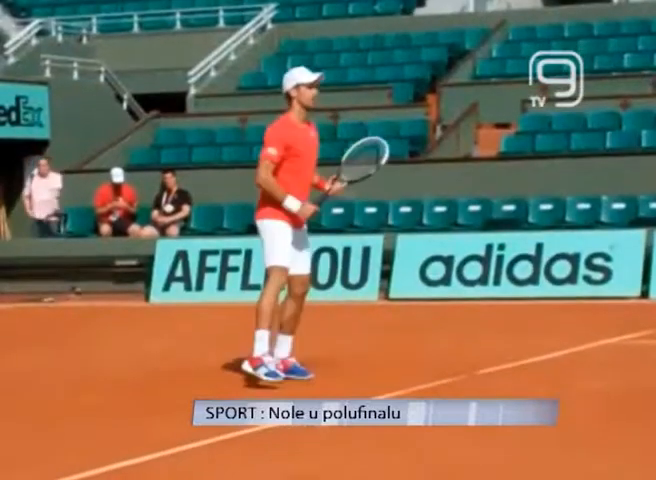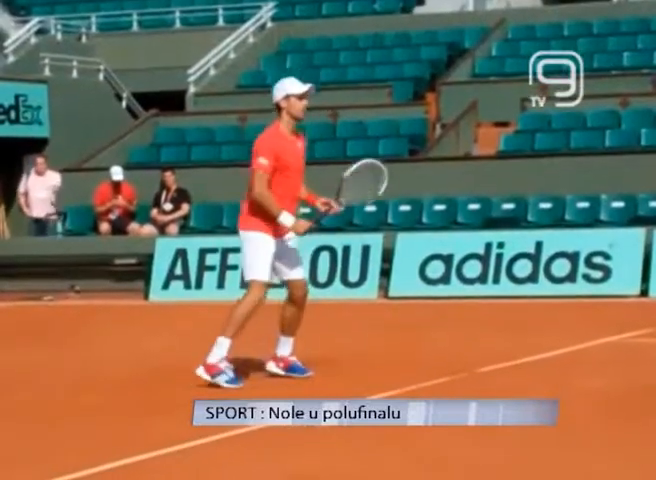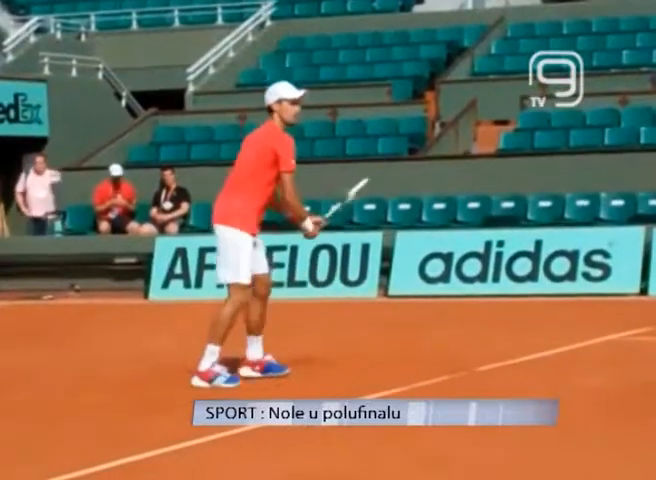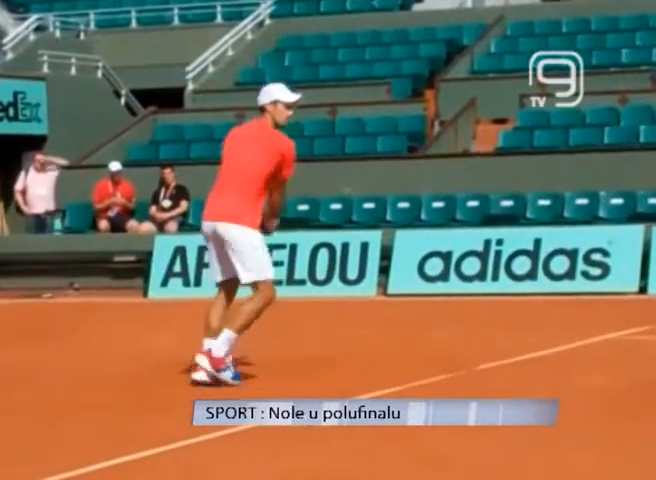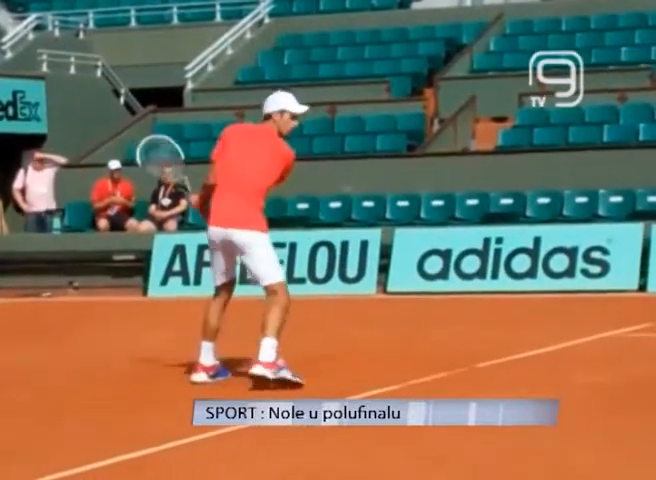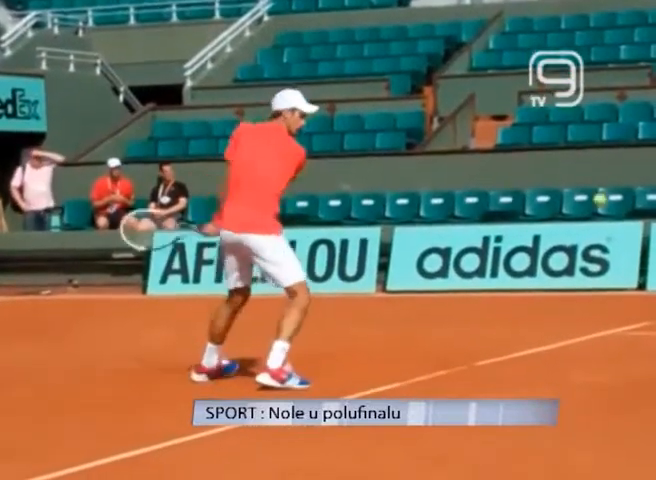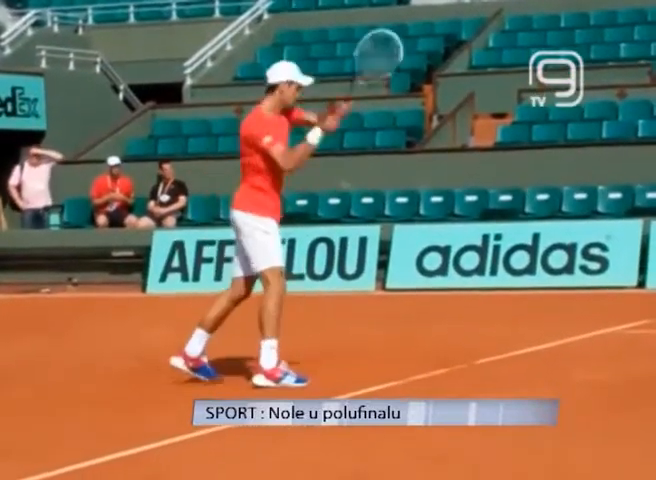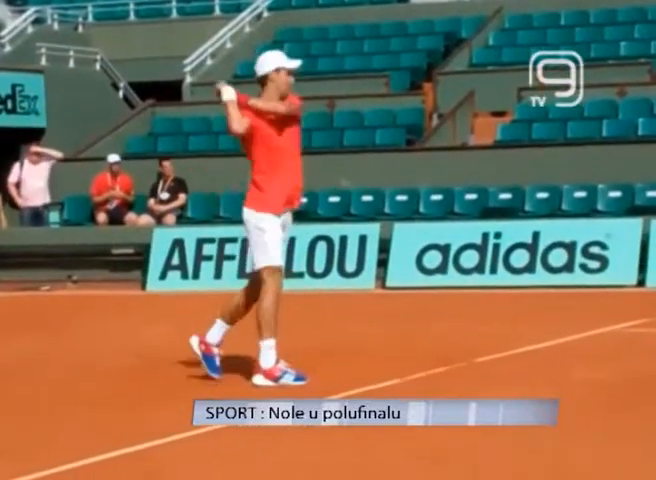
dt=0.2s
person 1, frame 1
left shoulder: (311, 129)
right shoulder: (279, 129)
right elbow: (263, 178)
left wrist: (324, 184)
right wrist: (293, 205)
left hip: (295, 221)
right hip: (274, 216)
left knee: (300, 289)
right knee: (276, 279)
left ankle: (282, 357)
right ankle: (259, 356)
person 1, frame 2
left shoulder: (298, 140)
right shoulder: (269, 141)
right elbow: (258, 191)
left wrist: (314, 200)
right wrist: (288, 220)
left hip: (281, 231)
right hip: (258, 227)
left knee: (299, 292)
right knee: (256, 293)
left ankle: (282, 357)
right ankle: (215, 361)
person 1, frame 3
left shoulder: (259, 138)
right shoulder: (282, 141)
right elbow: (288, 195)
left wrist: (302, 217)
right wrist: (306, 222)
left hip: (245, 223)
right hip: (234, 222)
left knee: (262, 288)
right knee: (240, 296)
left ankle: (254, 358)
right ankle: (206, 367)
person 1, frame 4
left shoulder: (235, 134)
right shoulder: (284, 145)
right elbow: (276, 196)
right wrist: (270, 220)
left hip: (213, 218)
right hip: (239, 222)
left knee: (227, 290)
right knee: (265, 293)
left ankle: (210, 360)
right ankle: (216, 352)
person 1, frame 5
left shoulder: (231, 131)
right shoulder: (286, 154)
left elbow: (213, 179)
left wrist: (201, 200)
left hip: (217, 224)
right hip: (248, 227)
left knee: (222, 291)
right knee: (279, 296)
left ankle: (206, 364)
right ankle: (268, 360)
person 1, frame 6
left shoulder: (243, 131)
right shoulder: (297, 153)
left elbow: (233, 180)
left wrist: (219, 220)
left hip: (230, 227)
right hip: (262, 230)
left knee: (237, 296)
right knee: (300, 295)
left ankle: (208, 364)
right ankle: (275, 367)
person 1, frame 7
left shoulder: (283, 112)
right shoulder: (257, 124)
left elbow: (314, 119)
right elbow: (286, 164)
left wrist: (329, 117)
right wrist: (317, 133)
left hip: (253, 212)
right hip: (255, 213)
left knee: (240, 289)
right knee: (275, 284)
left ankle: (192, 353)
right ankle: (269, 366)
person 1, frame 8
left shoulder: (288, 104)
right shoulder: (247, 114)
left elbow: (285, 110)
right elbow: (237, 128)
left wrist: (243, 98)
right wrist: (230, 99)
left hip: (282, 210)
right hip: (263, 210)
left knee: (257, 285)
right knee: (271, 282)
left ankle: (210, 341)
right ankle: (268, 366)
